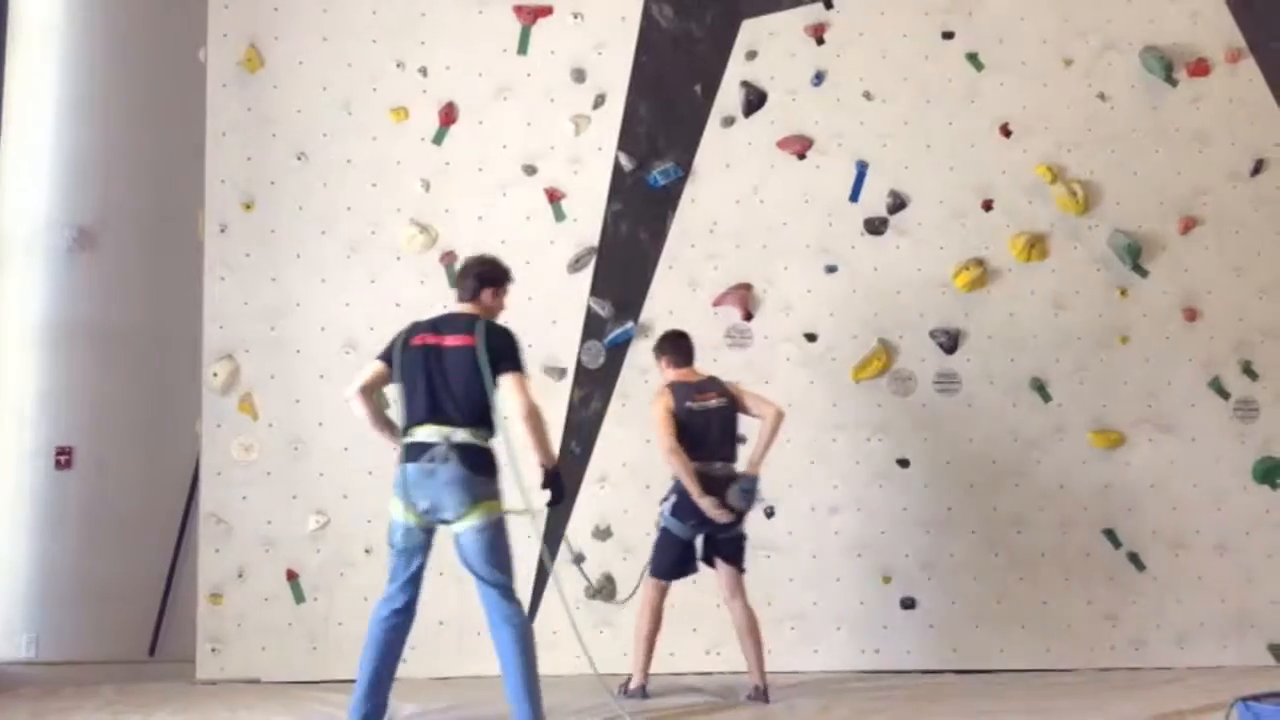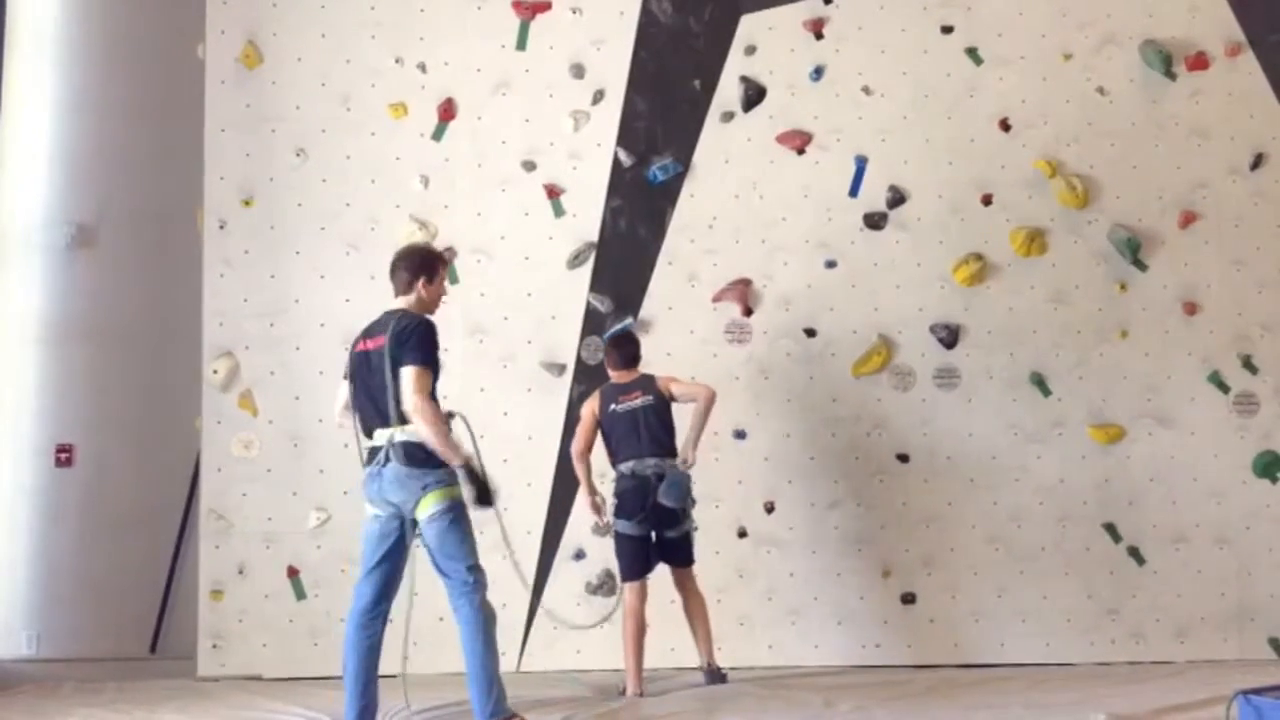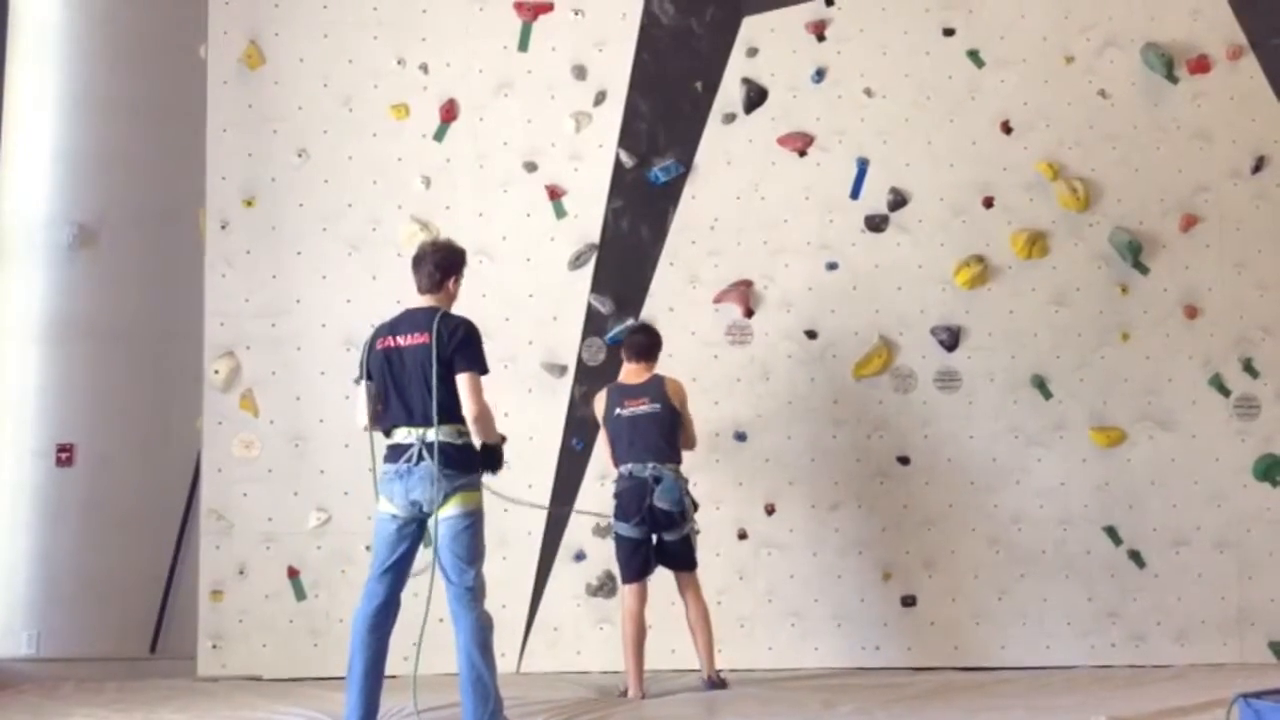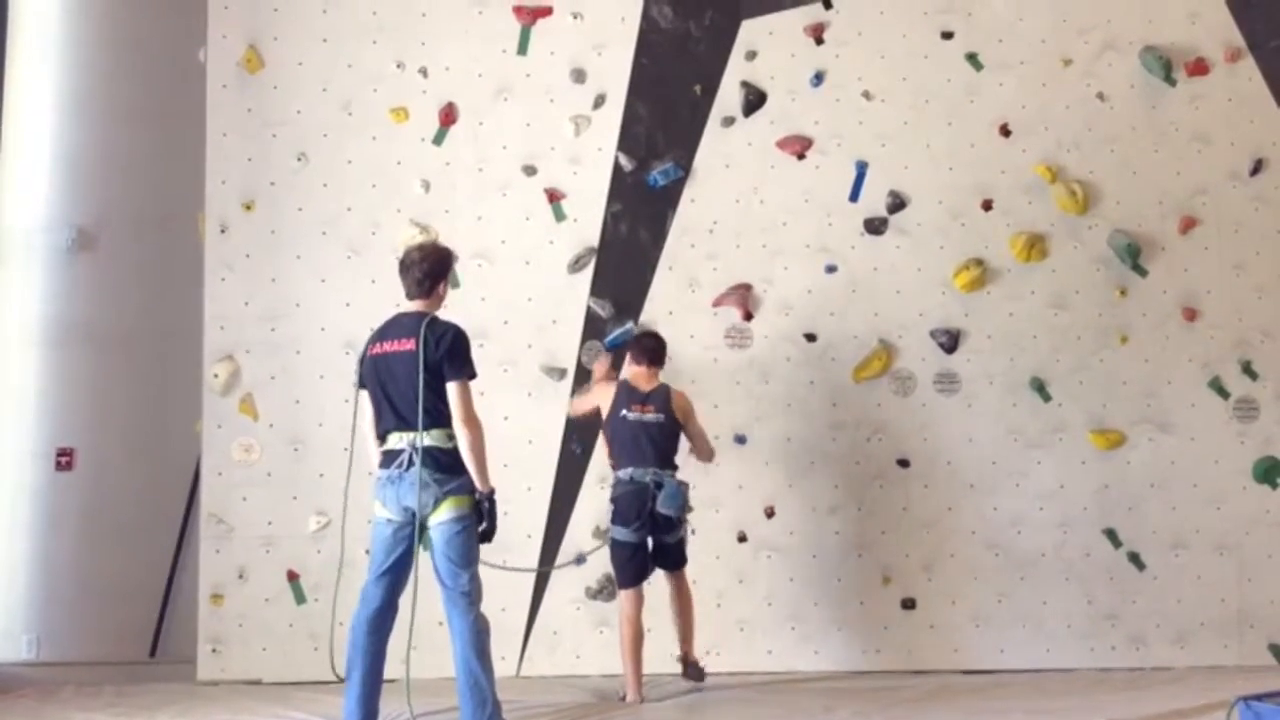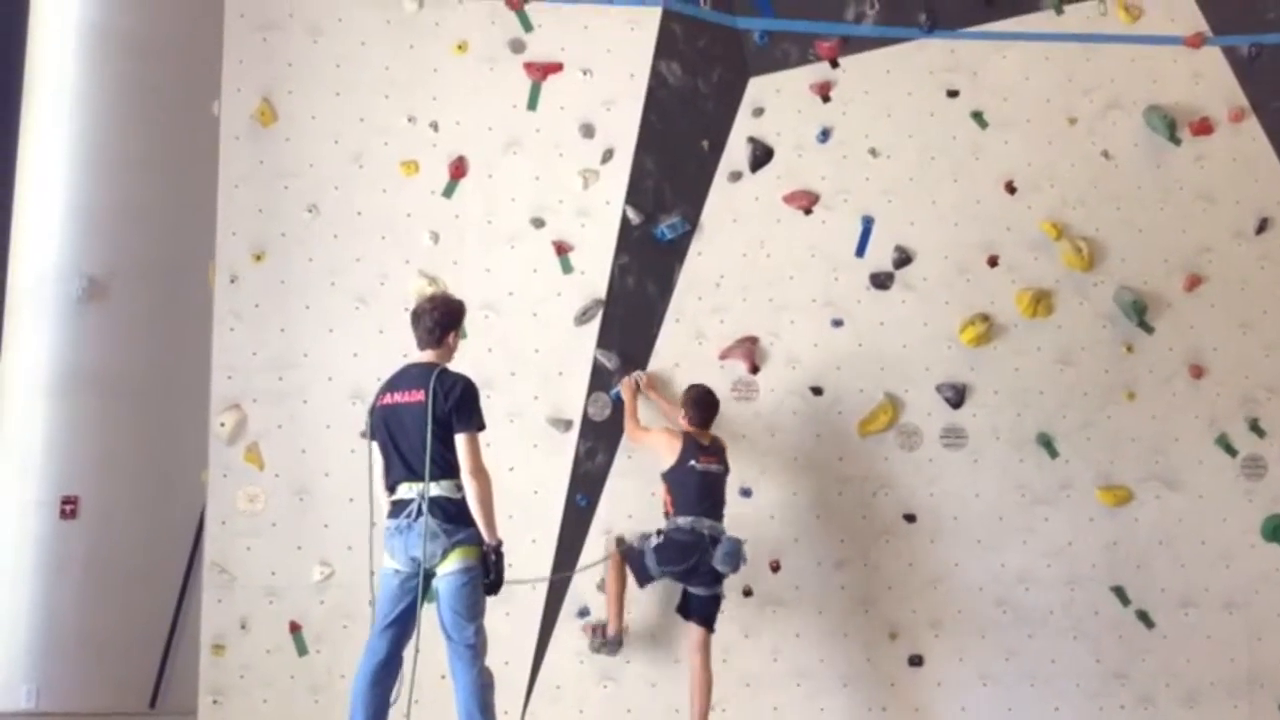
dt=1s
person 1, frame 1
left shoulder: (413, 335)
right shoulder: (496, 337)
left elbow: (359, 391)
right elbow: (523, 407)
right wrist: (550, 466)
left hip: (414, 472)
right hip: (468, 474)
left knee: (398, 598)
right knee: (502, 603)
person 1, frame 2
left shoulder: (366, 336)
right shoulder: (417, 328)
left elbow: (344, 412)
right elbow: (418, 403)
right wrist: (464, 465)
left hip: (378, 472)
right hip: (421, 470)
left knee: (370, 597)
right knee: (467, 586)
person 1, frame 3
left shoulder: (382, 336)
right shoulder: (458, 330)
left elbow: (367, 418)
right elbow: (474, 412)
right wrist: (492, 442)
left hip: (396, 472)
right hip: (450, 472)
left knee: (378, 595)
right knee: (465, 596)
person 1, frame 4
left shoulder: (375, 342)
right shoulder: (446, 336)
left elbow: (370, 426)
right elbow: (464, 421)
right wrist: (485, 489)
left hip: (391, 479)
right hip: (442, 478)
left knee: (376, 598)
right knee: (461, 600)
person 1, frame 5
left shoulder: (386, 392)
right shoulder: (456, 386)
left elbow: (384, 473)
right elbow: (471, 472)
right wrist: (492, 542)
left hip: (400, 528)
right hip: (450, 527)
left knee: (382, 648)
right knee: (465, 650)
person 2, frame 1
left shoulder: (665, 397)
right shoulder: (725, 388)
left elbow: (670, 448)
right elbow: (774, 414)
left wrist: (700, 498)
right wrist: (753, 468)
left hip: (687, 498)
right hip: (728, 495)
left knee: (655, 589)
right knee: (734, 593)
left ankle: (638, 681)
right ankle: (759, 684)
person 2, frame 2
left shoulder: (596, 400)
right shoulder: (659, 384)
left elbow: (578, 451)
right elbow: (706, 393)
left wrist: (589, 492)
right wrist: (690, 446)
left hip: (630, 493)
right hip: (670, 488)
left knee: (633, 593)
right knee: (686, 581)
left ankle: (634, 684)
right ankle: (709, 665)
person 2, frame 3
left shoulder: (604, 398)
right shoulder: (672, 388)
left elbow: (613, 458)
right elbow: (689, 442)
left hip: (630, 495)
right hip: (670, 492)
left knee: (633, 596)
right knee: (689, 585)
left ankle: (634, 687)
right ankle: (710, 673)
person 2, frame 4
left shoulder: (609, 391)
right shoulder: (676, 399)
left elbow: (574, 407)
right elbow: (707, 454)
left wrist: (598, 378)
right wrist: (691, 446)
left hip: (628, 498)
right hip: (667, 497)
left knee: (630, 599)
right knee: (677, 577)
left ankle: (633, 693)
right ankle: (689, 659)
person 2, frame 5
left shoulder: (671, 441)
right shoulder: (719, 447)
left elbow: (632, 431)
right elbow: (692, 426)
left wrist: (629, 396)
right wrist: (651, 393)
left hip: (679, 545)
right hip: (714, 553)
left knee: (617, 548)
right knee: (699, 648)
left ankle: (612, 632)
